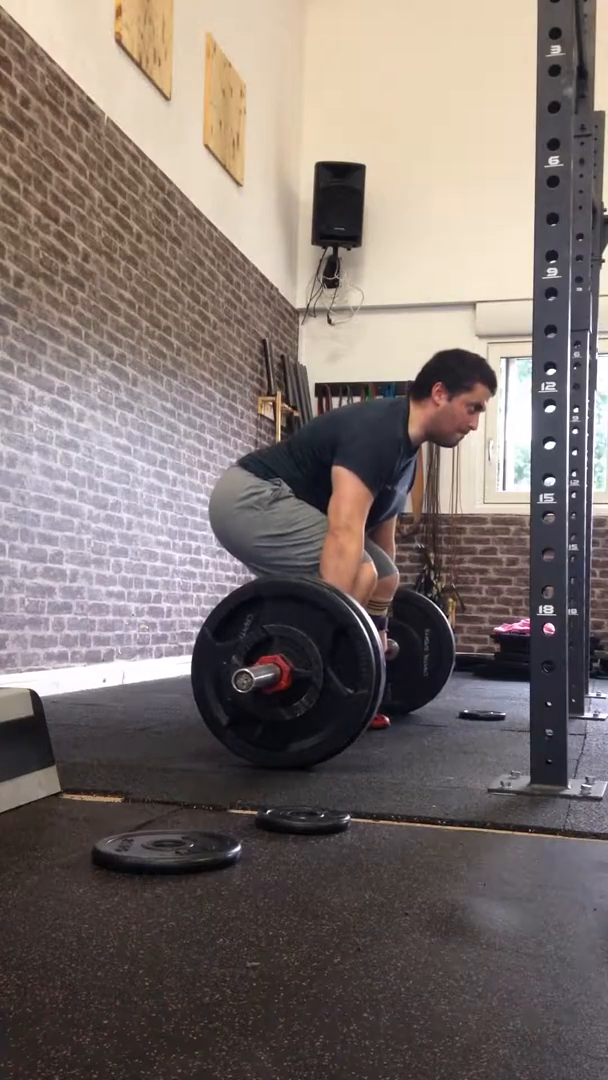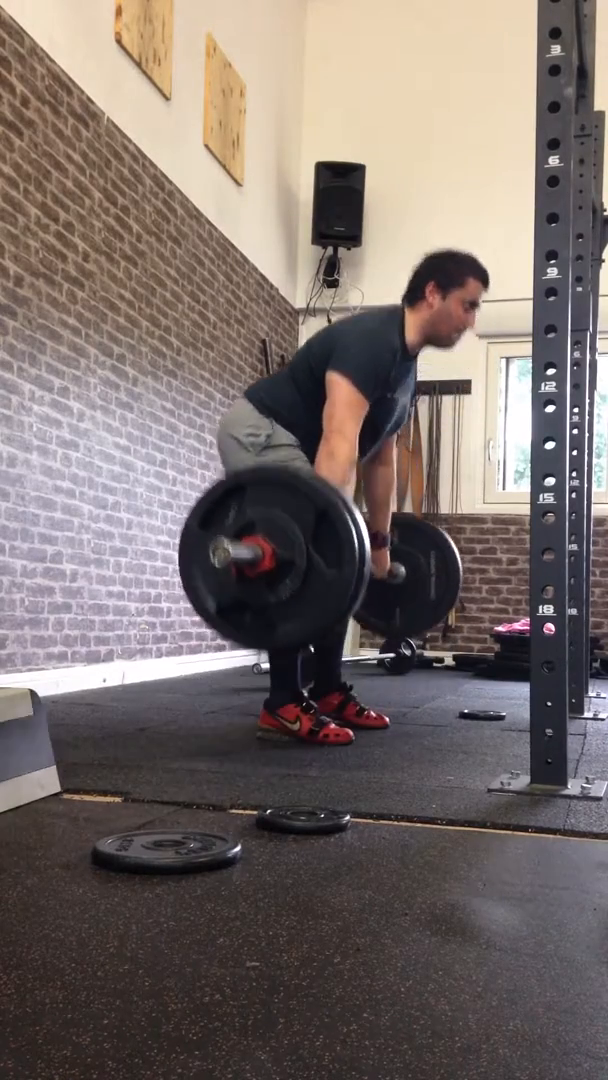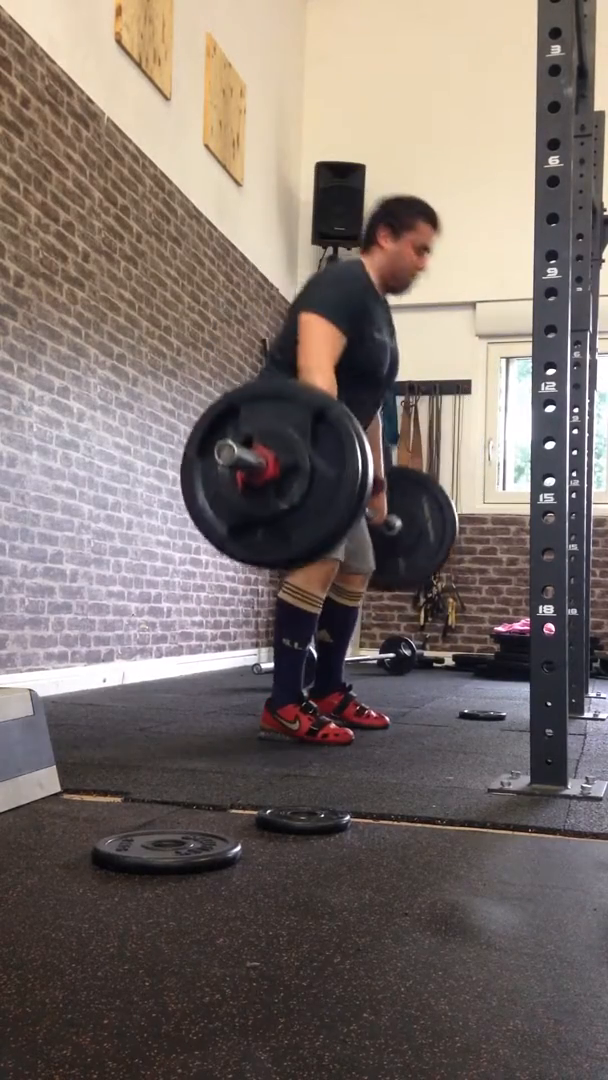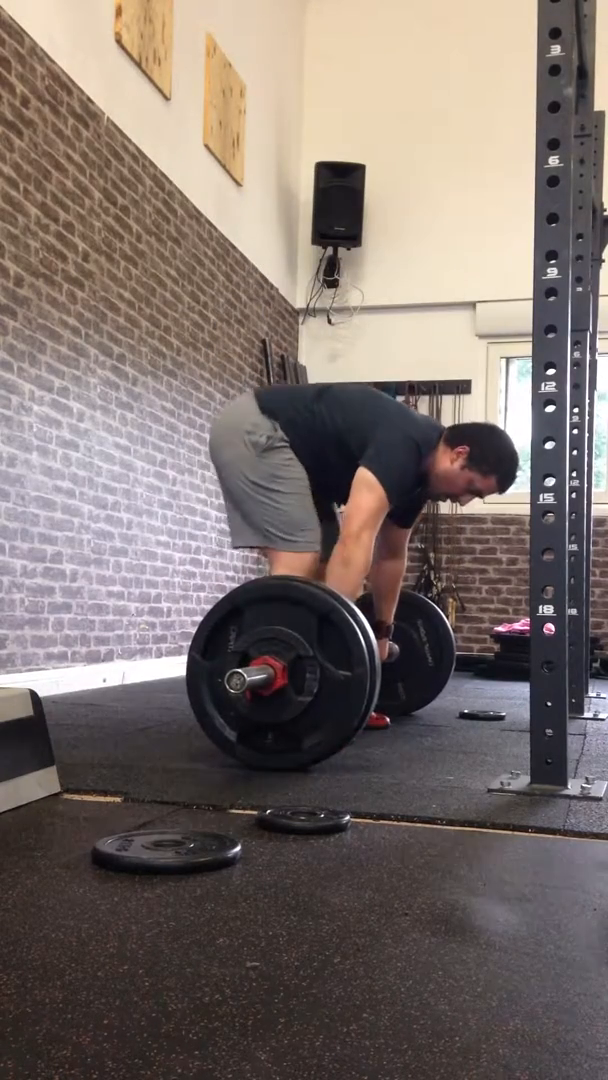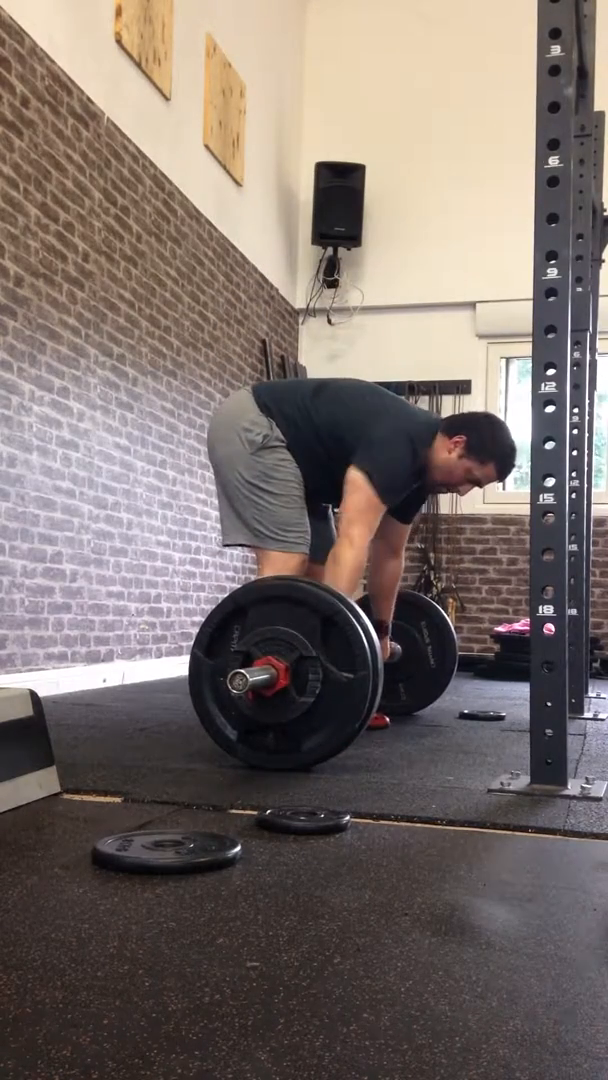
dt=1s
person 1, frame 1
left shoulder: (404, 449)
right shoulder: (376, 432)
left elbow: (381, 537)
right elbow: (344, 534)
left wrist: (378, 628)
left hip: (269, 503)
right hip: (249, 498)
left knee: (384, 577)
right knee: (355, 574)
person 1, frame 2
left shoulder: (405, 363)
right shoulder: (371, 340)
left elbow: (381, 459)
right elbow: (339, 438)
left wrist: (379, 541)
left hip: (291, 444)
right hip: (260, 434)
left ankle: (328, 692)
right ankle: (284, 705)
person 1, frame 3
left shoulder: (378, 308)
right shoulder: (342, 284)
left elbow: (367, 408)
right elbow: (315, 368)
left wrist: (377, 485)
left knee: (355, 569)
right knee: (319, 558)
left ankle: (329, 691)
right ankle: (284, 704)
person 1, frame 4
left shoulder: (417, 471)
right shoulder: (403, 447)
left elbow: (391, 555)
right elbow: (356, 539)
left wrist: (382, 631)
left hip: (264, 439)
right hip: (253, 429)
left knee: (327, 568)
right knee: (300, 559)
person 1, frame 5
left shoulder: (418, 470)
right shoulder: (399, 441)
left elbow: (389, 554)
right elbow: (352, 540)
left wrist: (381, 632)
right hip: (252, 426)
left knee: (319, 572)
right knee: (287, 563)
